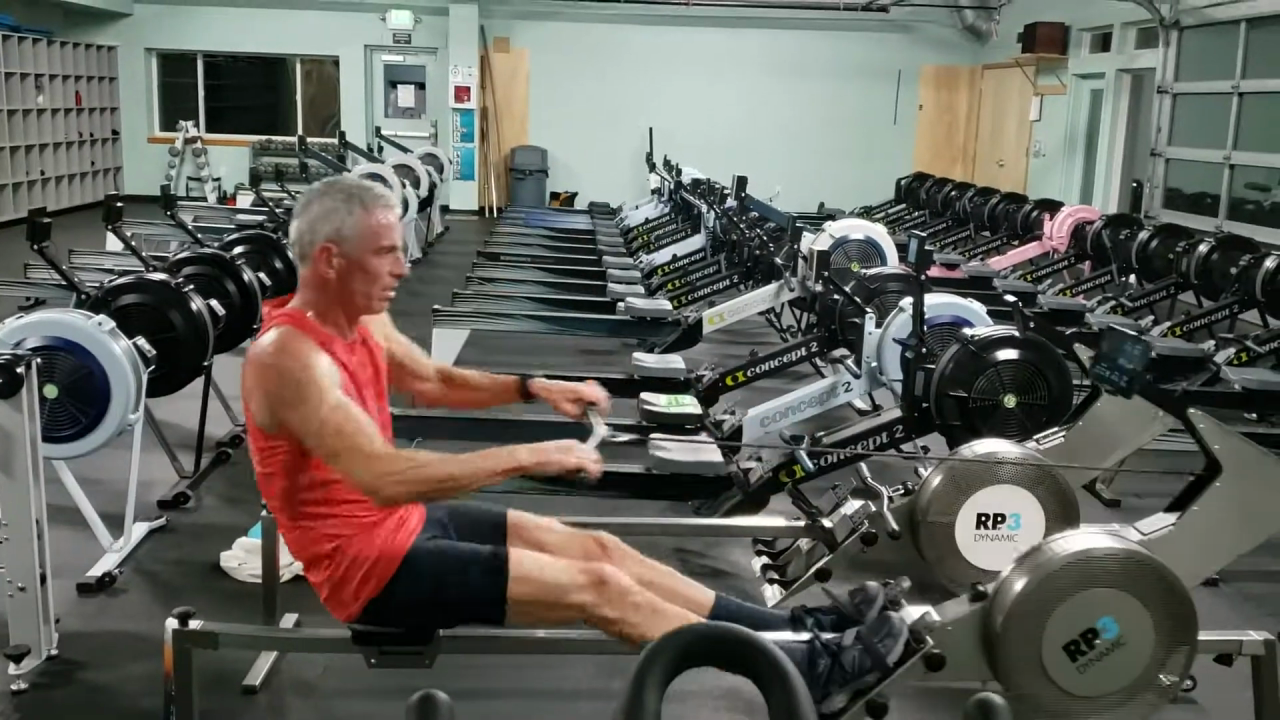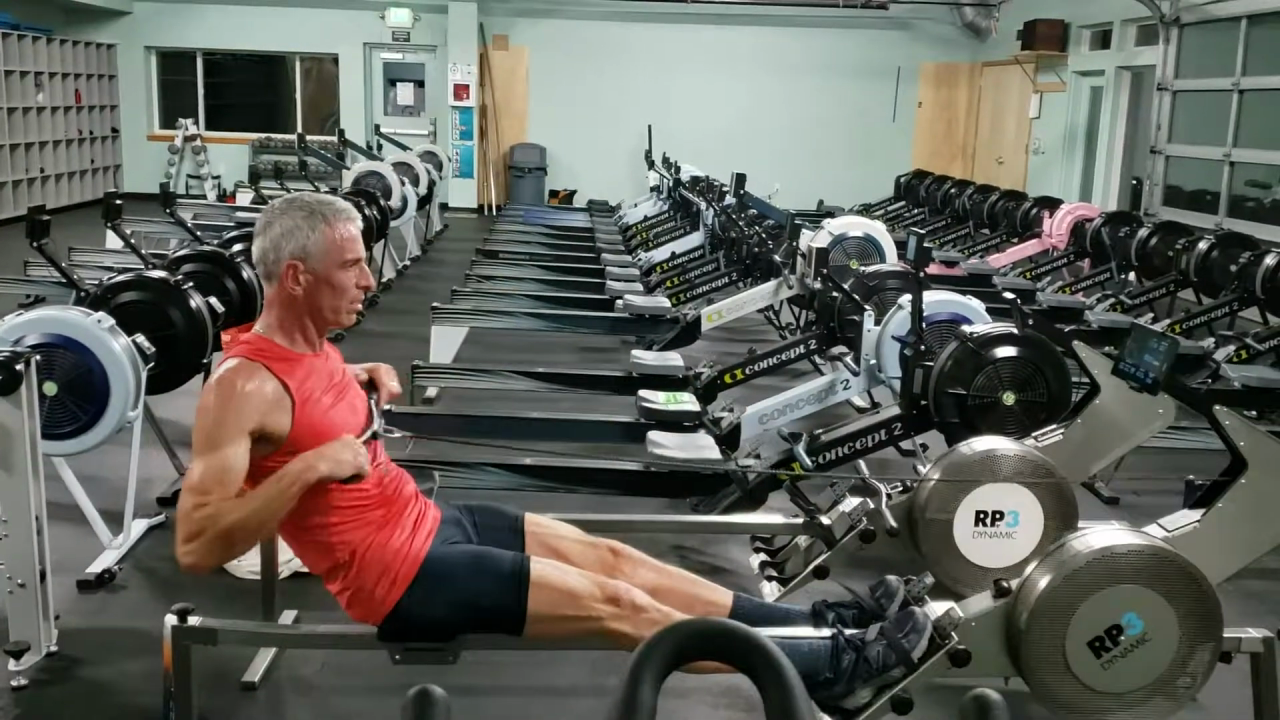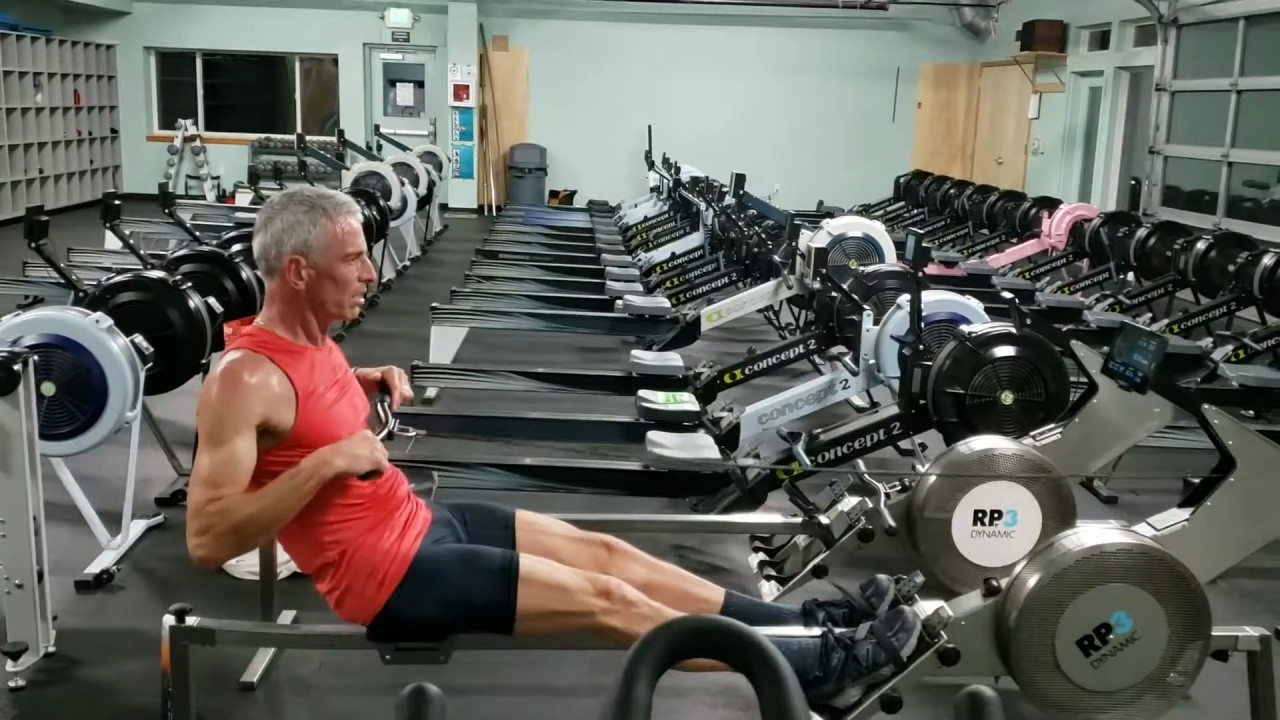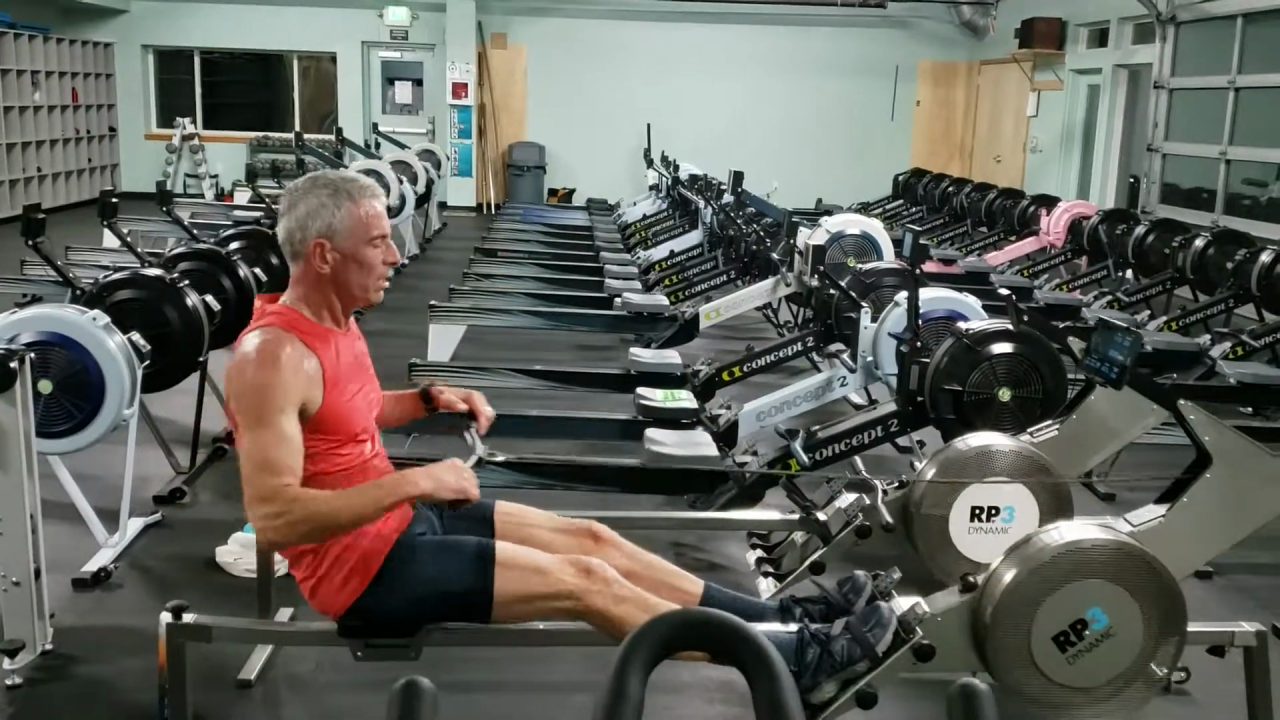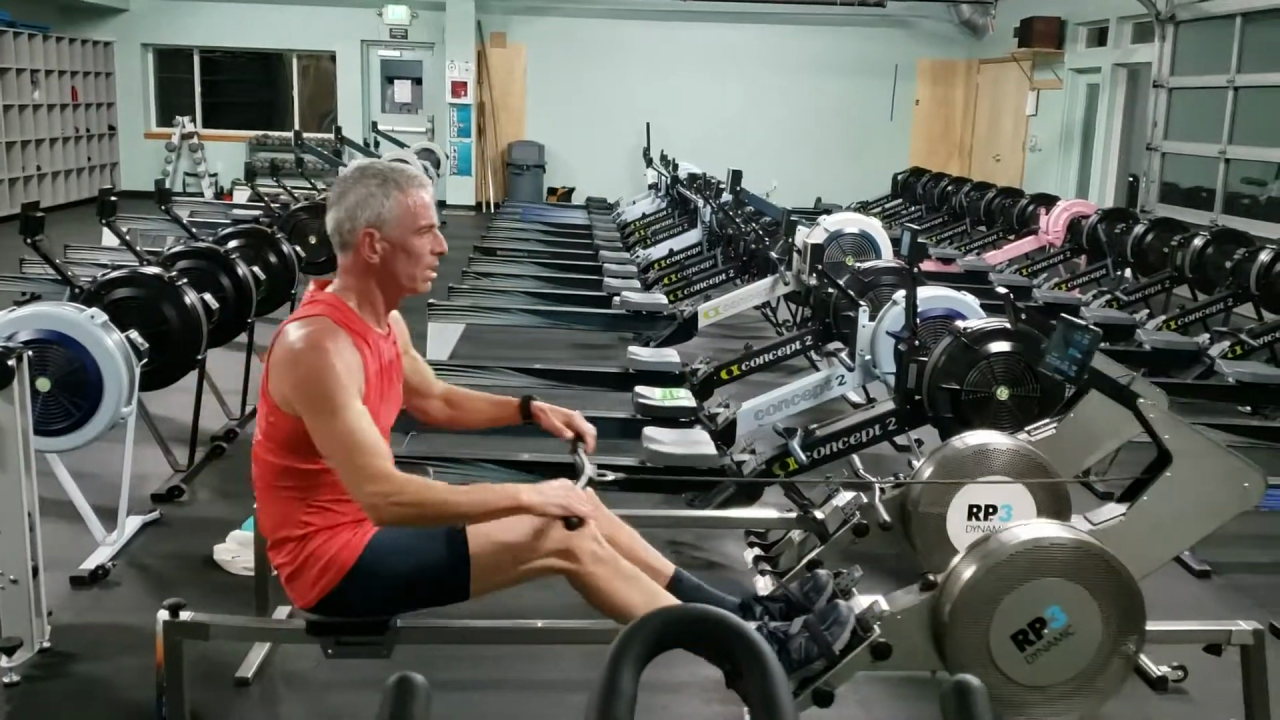
dt=0.3s
person 1, frame 1
left shoulder: (360, 318)
right shoulder: (287, 357)
left elbow: (438, 380)
right elbow: (388, 479)
left wrist: (531, 388)
right wrist: (529, 455)
left hip: (401, 530)
right hip: (371, 571)
left knee: (600, 551)
right knee: (598, 588)
left ankle: (790, 628)
right ankle: (810, 671)
person 1, frame 2
left shoulder: (304, 341)
right shoulder: (241, 386)
right elbow: (196, 548)
left wrist: (356, 380)
right wrist: (308, 467)
left hip: (424, 524)
right hip: (398, 574)
left knee: (612, 560)
right knee: (613, 605)
left ankle: (818, 621)
right ankle: (834, 668)
person 1, frame 3
left shoulder: (306, 339)
right shoulder: (244, 379)
right elbow: (207, 539)
left wrist: (363, 384)
right wrist: (324, 463)
left hip: (417, 523)
right hip: (389, 574)
left knee: (606, 553)
right knee: (605, 599)
left ankle: (806, 621)
right ankle: (818, 669)
person 1, frame 4
left shoulder: (332, 321)
right shoulder: (272, 358)
right elbow: (276, 519)
left wrist: (430, 396)
right wrist: (419, 482)
left hip: (388, 526)
right hip: (356, 570)
left knee: (590, 540)
right knee: (585, 581)
left ankle: (783, 617)
right ankle: (798, 660)
person 1, frame 5
left shoulder: (378, 317)
right shoulder: (318, 347)
left elbow: (436, 401)
right elbow: (383, 498)
left wrist: (530, 410)
right wrist: (520, 498)
left hip: (370, 523)
right hip: (336, 560)
left knee: (574, 505)
right knee: (565, 541)
left ankle: (742, 615)
